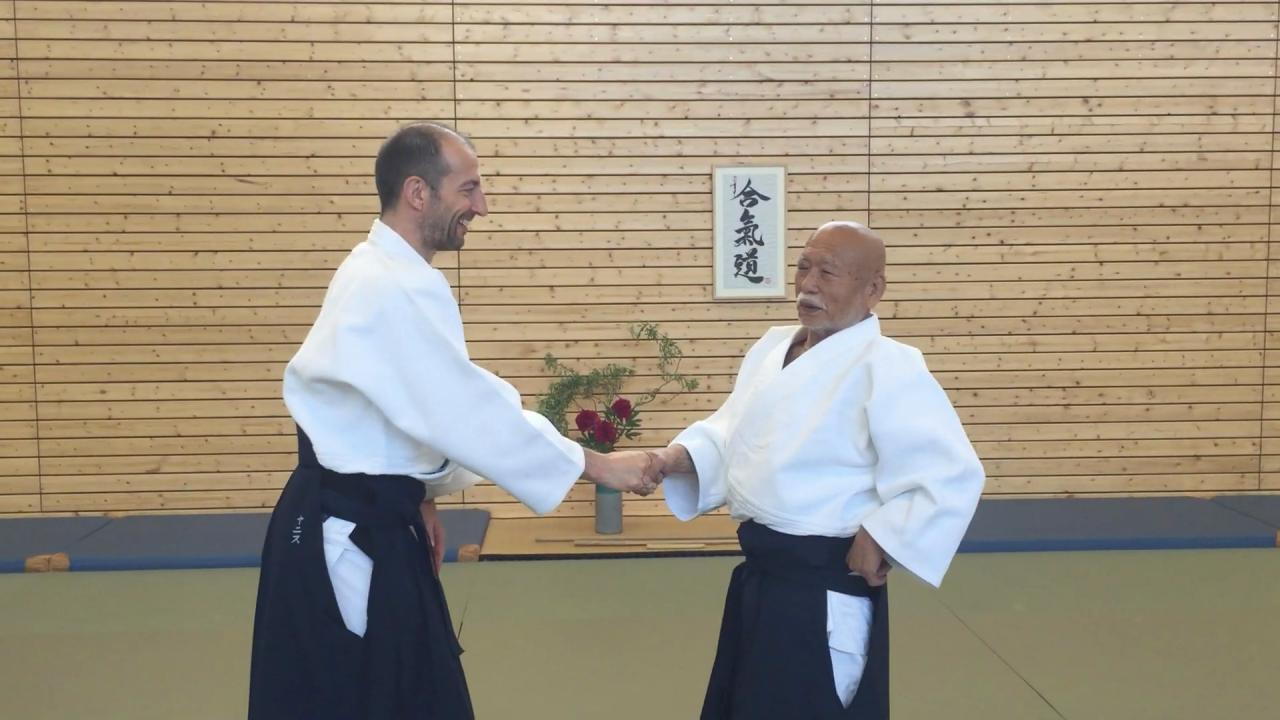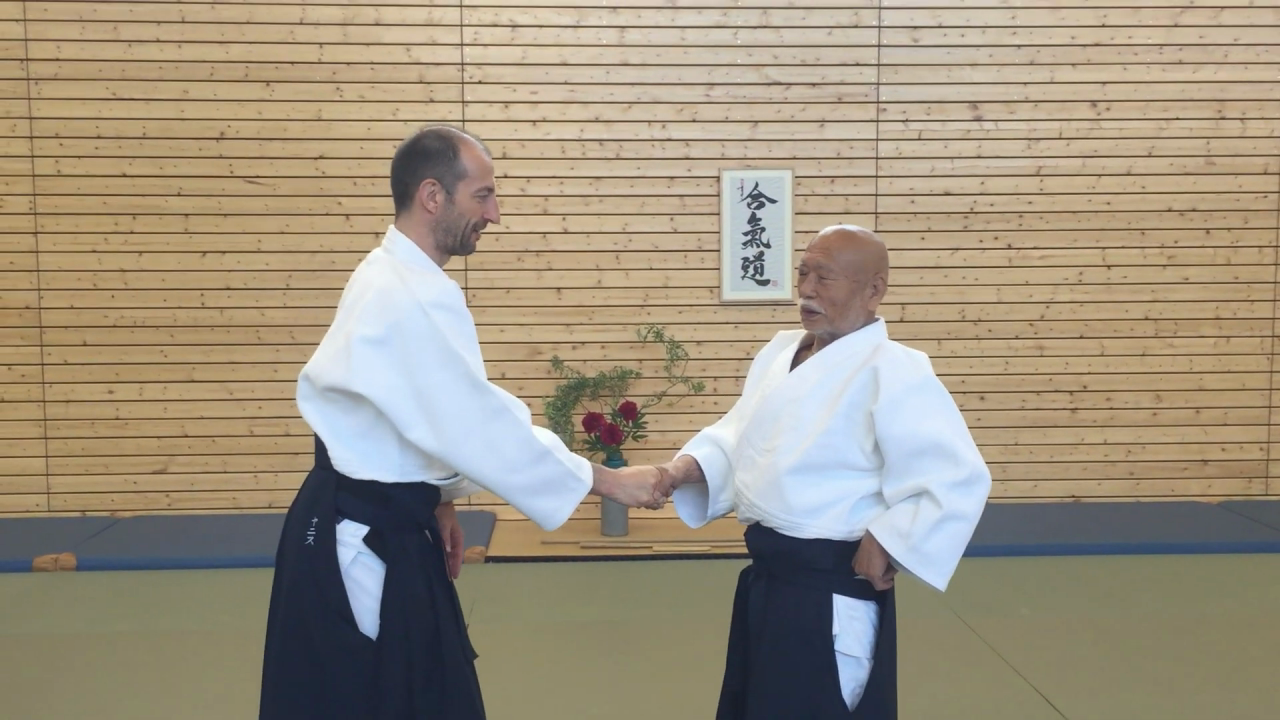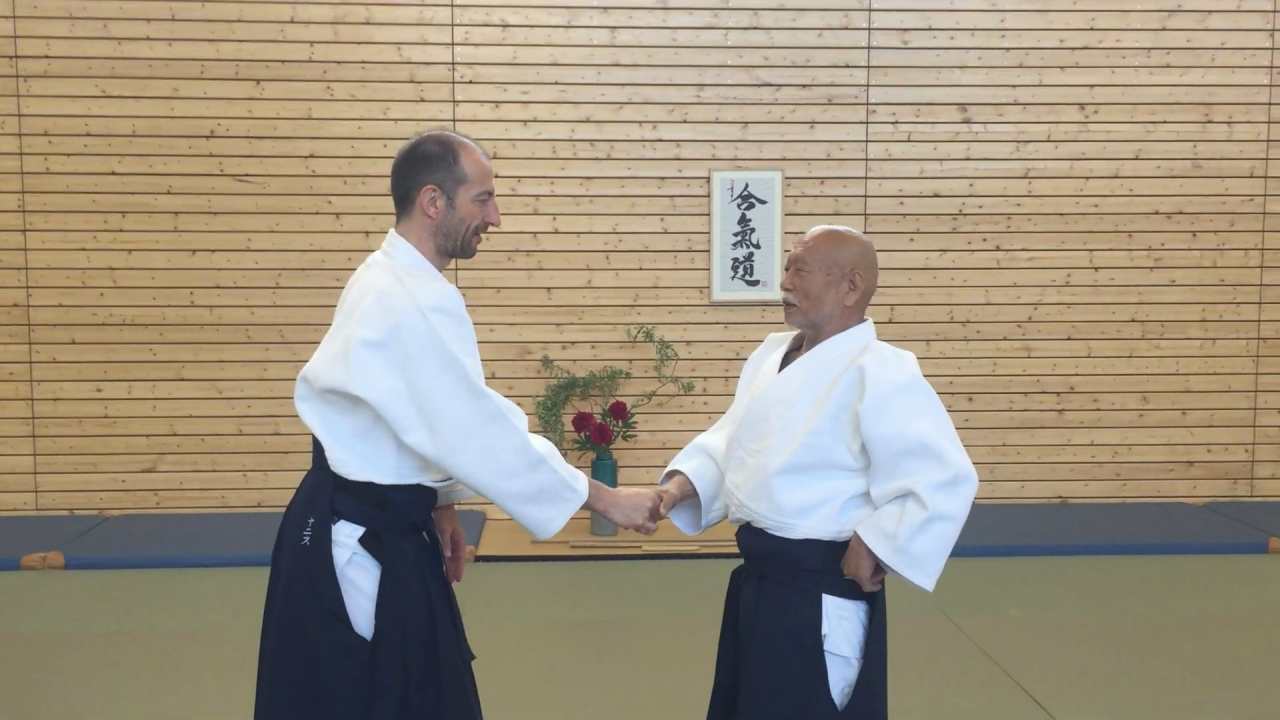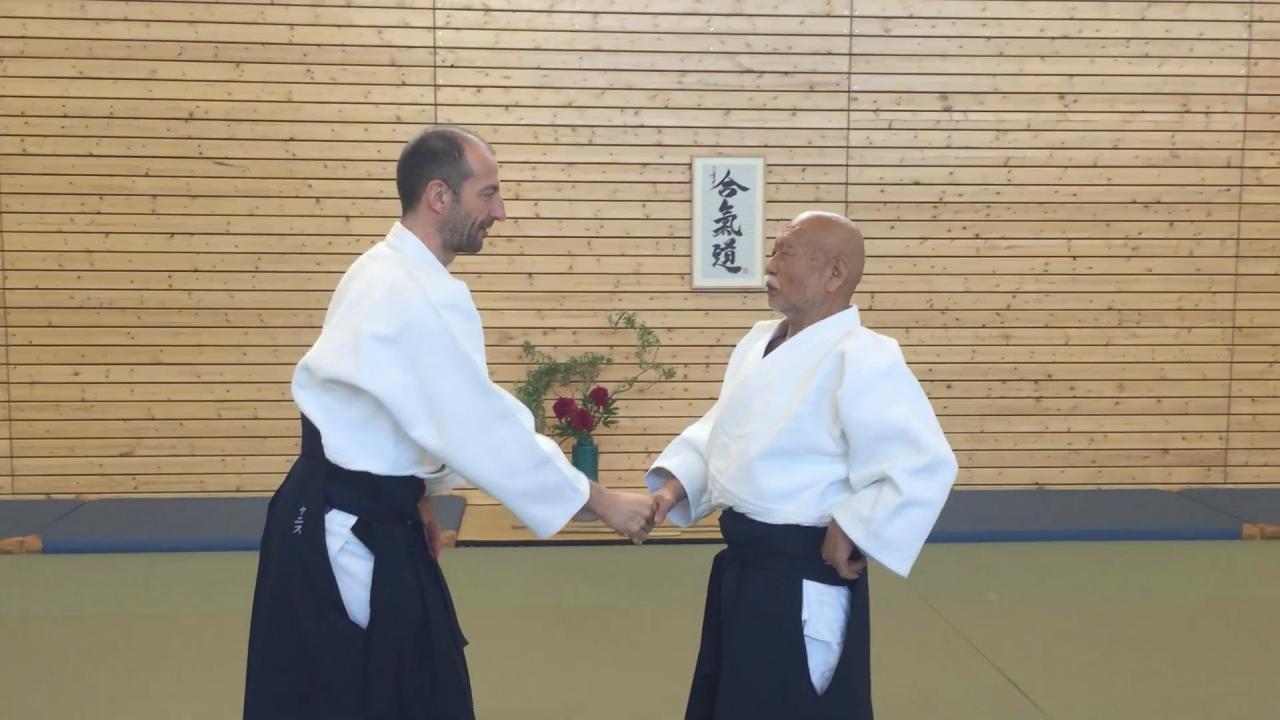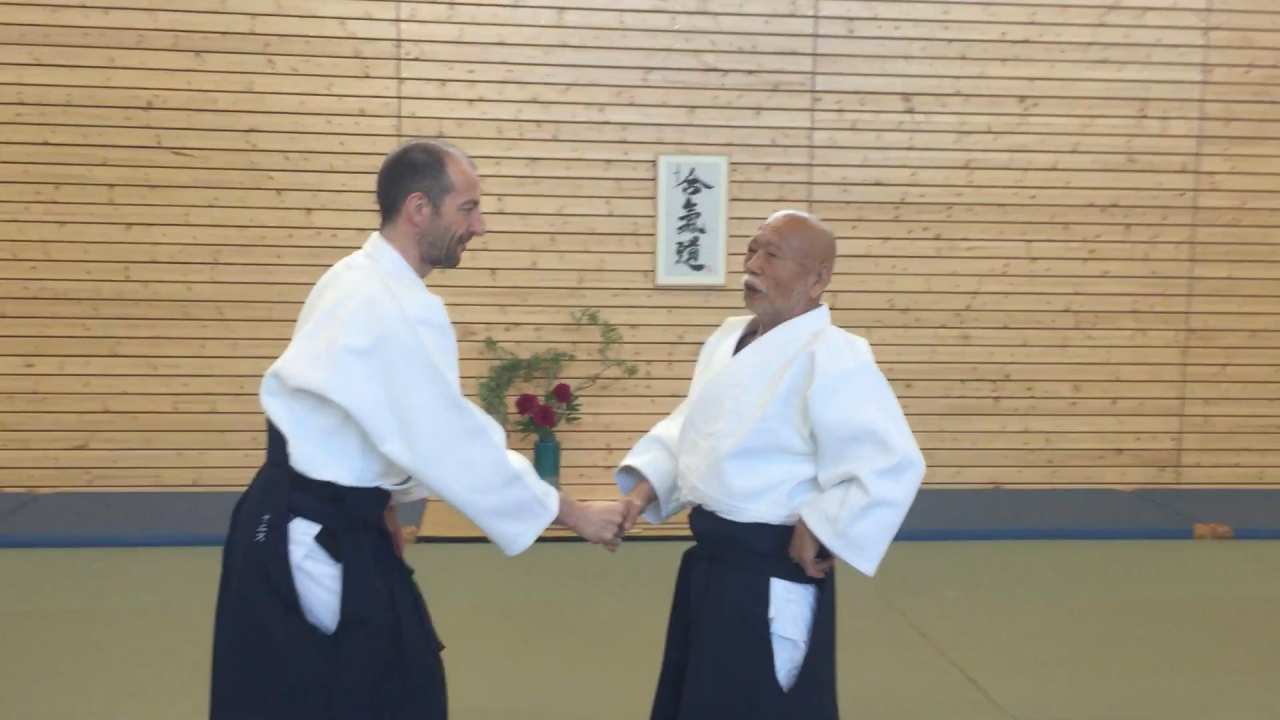
dt=0.3s
person 1, frame 1
left shoulder: (381, 271)
right shoulder: (396, 289)
right elbow: (470, 411)
left wrist: (417, 498)
right wrist: (597, 465)
left hip: (363, 524)
right hip: (346, 539)
person 1, frame 2
left shoulder: (393, 277)
right shoulder: (412, 298)
right elbow: (480, 426)
left wrist: (433, 502)
right wrist: (609, 481)
left hip: (377, 528)
right hip: (362, 544)
person 1, frame 3
left shoulder: (390, 278)
right shoulder: (413, 302)
right elbow: (479, 434)
left wrist: (434, 507)
right wrist: (604, 499)
left hip: (370, 530)
right hip: (358, 546)
person 1, frame 4
left shoulder: (385, 270)
right shoulder: (423, 297)
right elbow: (485, 428)
left wrist: (413, 496)
right wrist: (603, 502)
left hip: (350, 514)
right hip: (346, 532)
person 1, frame 5
left shoulder: (360, 278)
right shoulder: (398, 309)
right elbow: (455, 446)
left wrist: (375, 503)
right wrist: (575, 514)
left hip: (314, 521)
right hip: (309, 538)
person 2, frame 1
left shoulder: (888, 369)
right shoulder: (770, 348)
left elbow: (951, 475)
right elbow: (732, 431)
left wrist: (881, 541)
right wrist: (682, 456)
left hip: (825, 593)
right hip: (760, 577)
person 2, frame 2
left shoulder: (895, 373)
right shoulder: (779, 352)
left elbow: (958, 479)
right elbow: (739, 434)
left wrist: (887, 545)
right wrist: (690, 466)
left hip: (832, 596)
right hip: (768, 580)
person 2, frame 3
left shoulder: (881, 375)
right shoulder: (771, 355)
left elbow: (945, 479)
right elbow: (732, 439)
left wrist: (874, 547)
right wrist: (685, 482)
left hip: (824, 598)
right hip: (759, 581)
person 2, frame 4
left shoulder: (863, 359)
right shoulder: (759, 341)
left elbow: (924, 465)
right elbow: (720, 429)
left wrist: (853, 531)
right wrist: (676, 483)
left hip: (804, 582)
right hip: (743, 565)
person 2, frame 5
left shoulder: (833, 358)
right shoulder: (729, 338)
left elbow: (892, 464)
right elbow: (690, 425)
left wrist: (820, 530)
right wrist: (648, 484)
left hip: (772, 578)
right hip: (711, 562)
